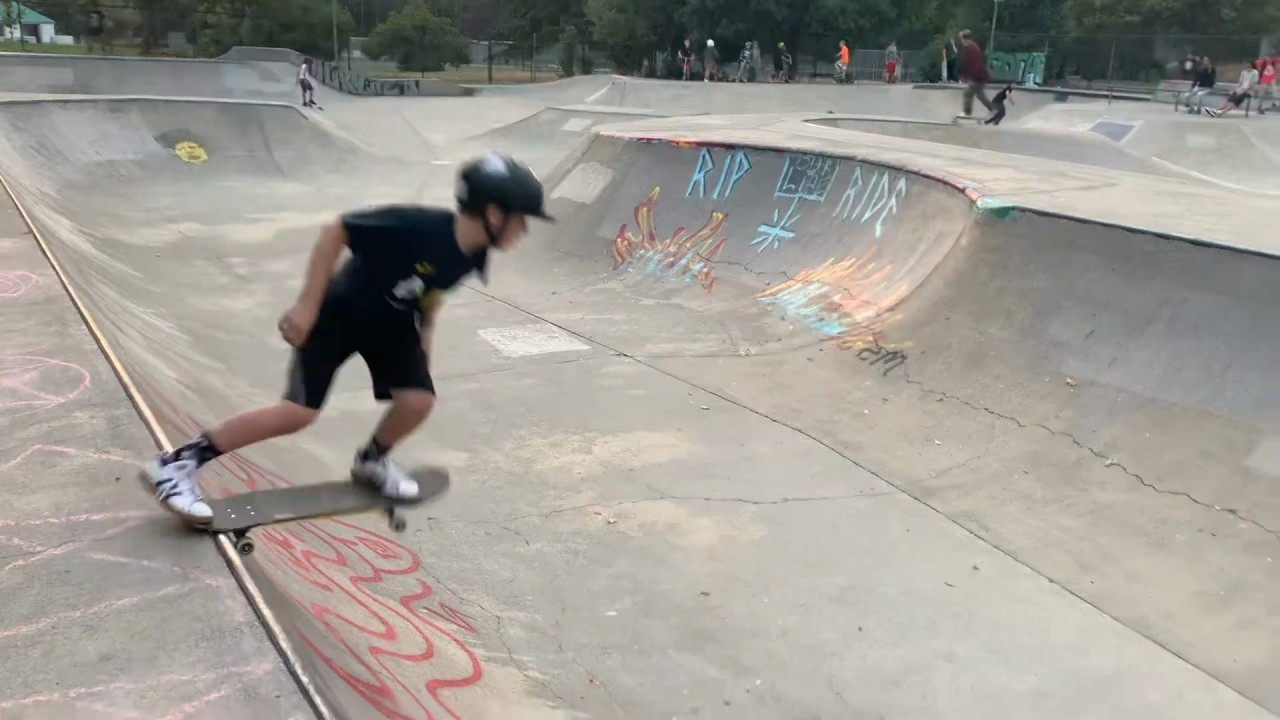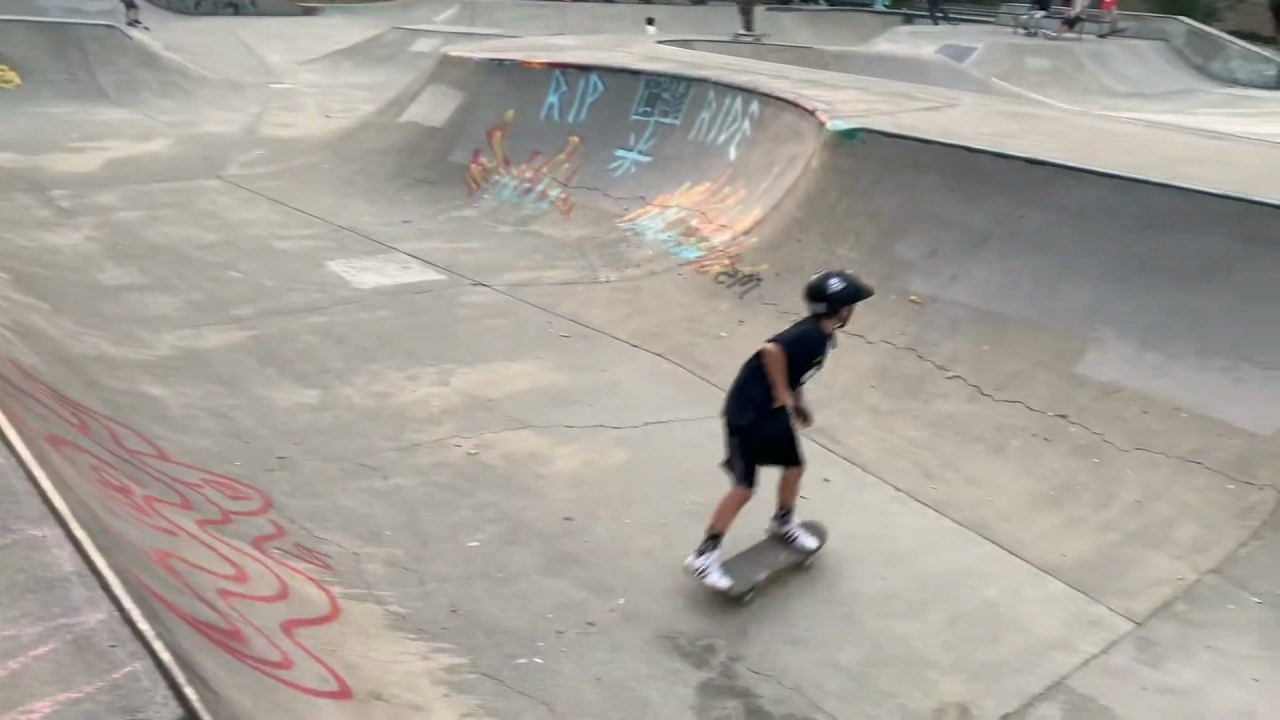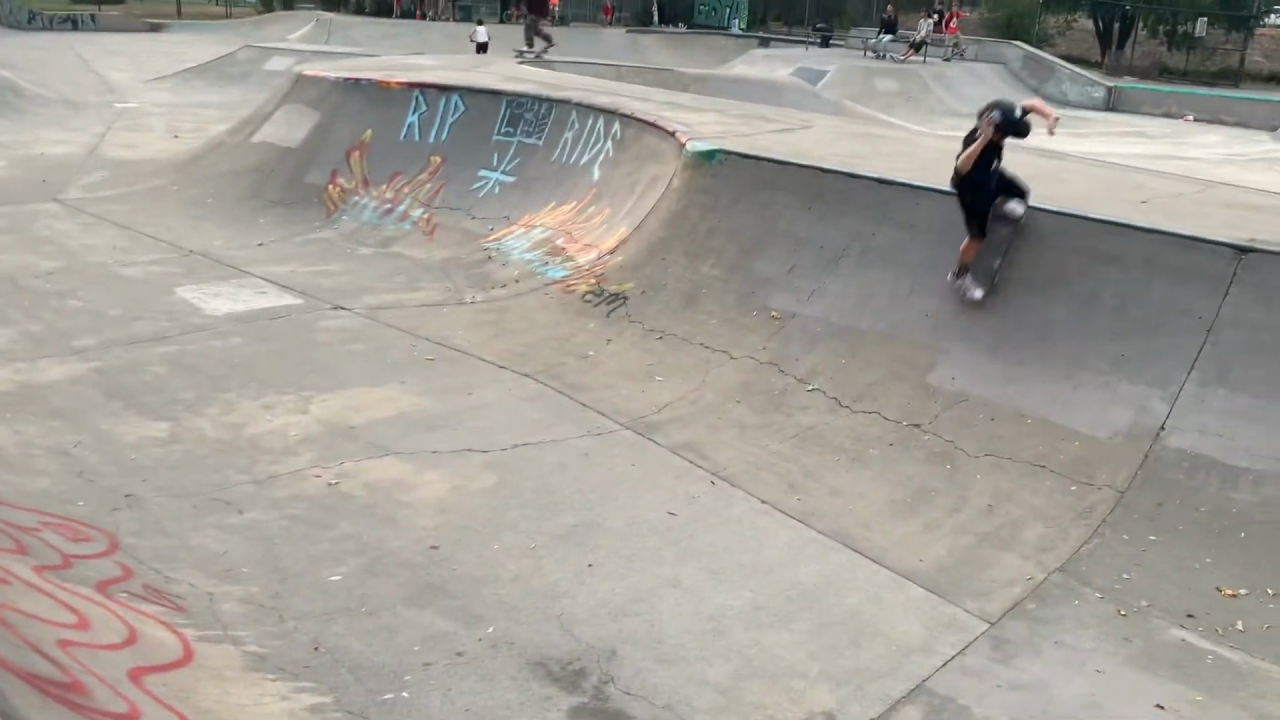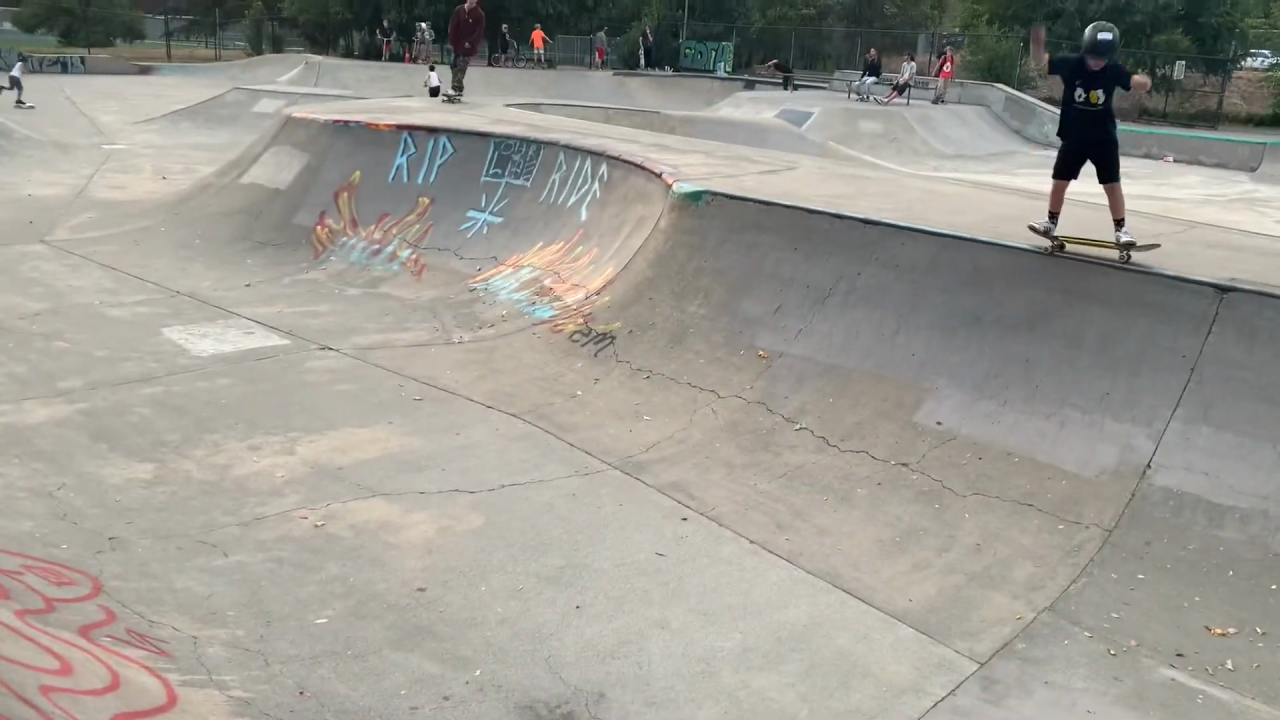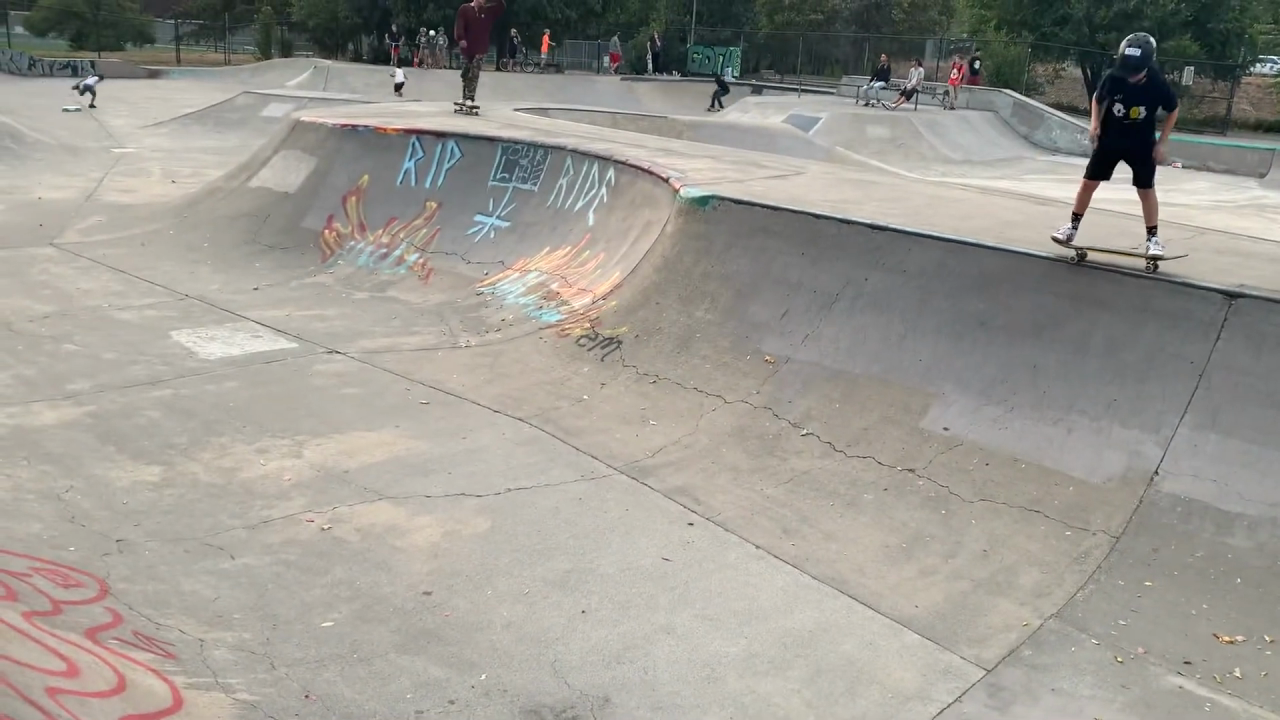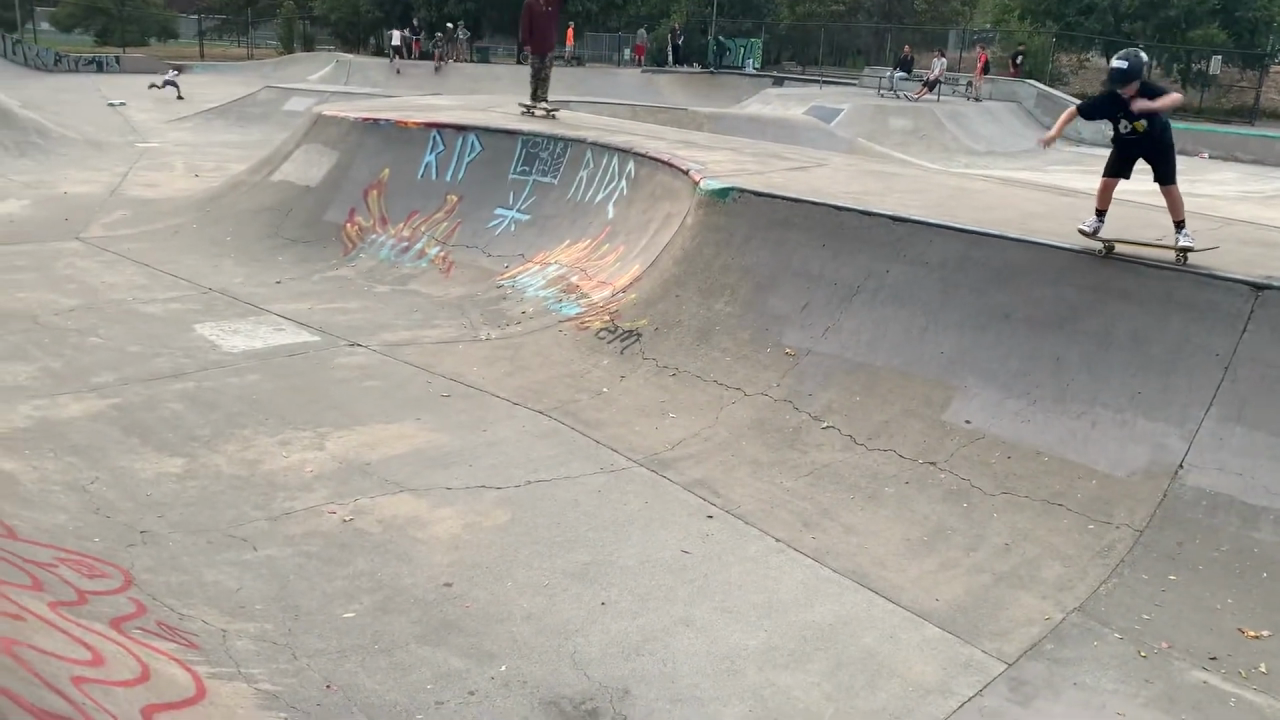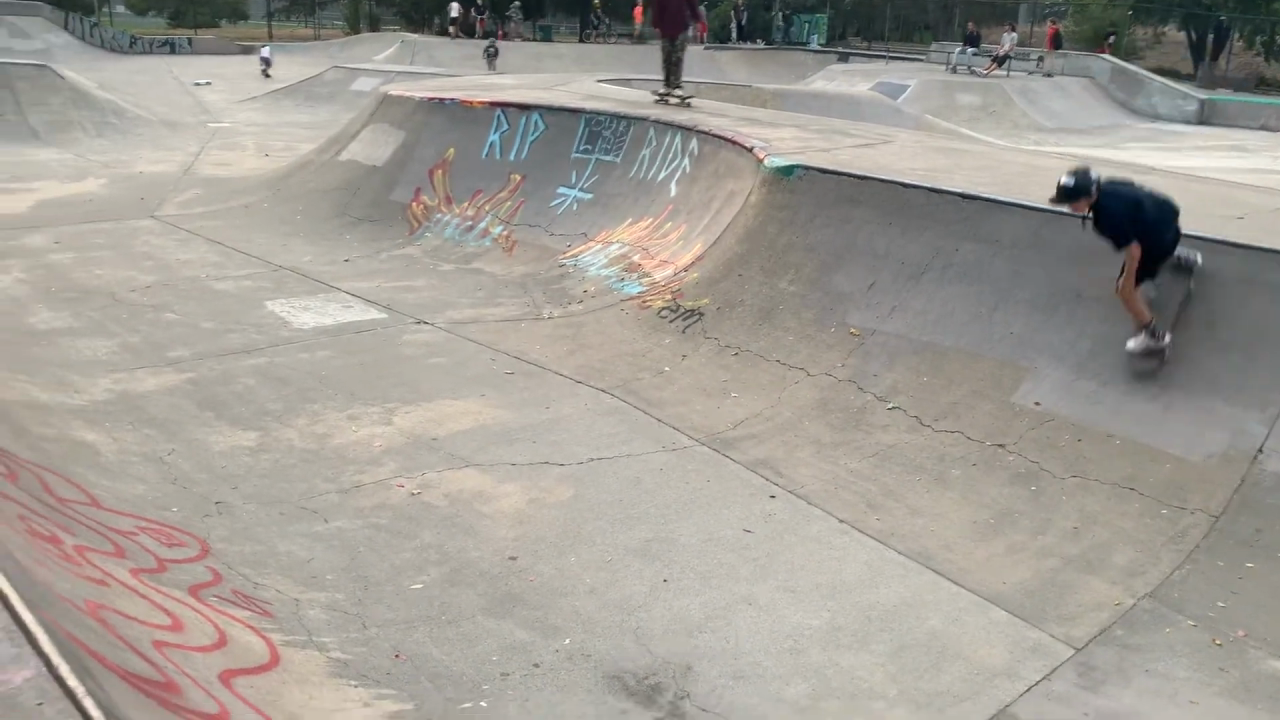
dt=0.7s
person 1, frame 1
left shoulder: (472, 255)
right shoulder: (417, 227)
right elbow: (337, 234)
left wrist: (425, 333)
right wrist: (306, 305)
left hip: (390, 324)
right hip: (340, 314)
left knee: (418, 402)
right knee: (298, 413)
left ankle: (373, 460)
right ankle: (182, 463)
person 1, frame 2
left shoulder: (819, 335)
right shoulder: (810, 335)
right elbow: (772, 349)
left wrist: (798, 400)
right wrist: (783, 395)
left hip: (773, 410)
right hip: (747, 413)
left knee: (794, 468)
right knee: (743, 489)
left ankle: (783, 522)
right ankle: (705, 553)
person 1, frame 3
left shoulder: (995, 121)
right shoulder: (974, 143)
left elbow: (1030, 103)
right elbow: (962, 167)
left wrist: (1050, 116)
right wrist: (982, 141)
left hip: (993, 178)
right hip: (974, 191)
left knee: (1021, 195)
right knee: (977, 237)
left ankle: (1003, 202)
right ankle: (960, 274)
person 1, frame 4
left shoulder: (1114, 70)
right shoulder: (1070, 64)
left elbow: (1137, 84)
right elbow: (1040, 60)
left wrist: (1143, 82)
right wrist: (1038, 42)
left hip: (1104, 139)
right hip: (1073, 137)
left knee: (1112, 184)
right knee: (1059, 182)
left ankle: (1120, 229)
right ankle: (1051, 223)
person 1, frame 5
left shoulder: (1158, 84)
right shoulder: (1112, 77)
left elbow: (1173, 111)
right elbow: (1098, 100)
left wrist: (1162, 142)
right wrist: (1095, 125)
left hip: (1142, 144)
right hip: (1109, 140)
left knee: (1146, 189)
right knee: (1088, 182)
left ankle: (1152, 238)
right ankle: (1073, 227)
person 1, frame 6
left shoulder: (1150, 92)
right shoulder: (1108, 97)
left elbow: (1177, 98)
right elbow: (1073, 111)
left wrist: (1153, 105)
right wrist: (1055, 132)
left hip: (1158, 142)
right hip: (1125, 143)
left knee: (1169, 187)
right knee: (1108, 181)
left ankle: (1181, 231)
right ankle: (1098, 219)
person 1, frame 7
left shoulder: (1109, 215)
right shoulder: (1105, 188)
left elbow: (1133, 250)
right elbow: (1132, 189)
left wrist: (1128, 280)
left hip: (1161, 236)
left knee: (1125, 290)
left ankle: (1153, 336)
right ankle: (1180, 257)
